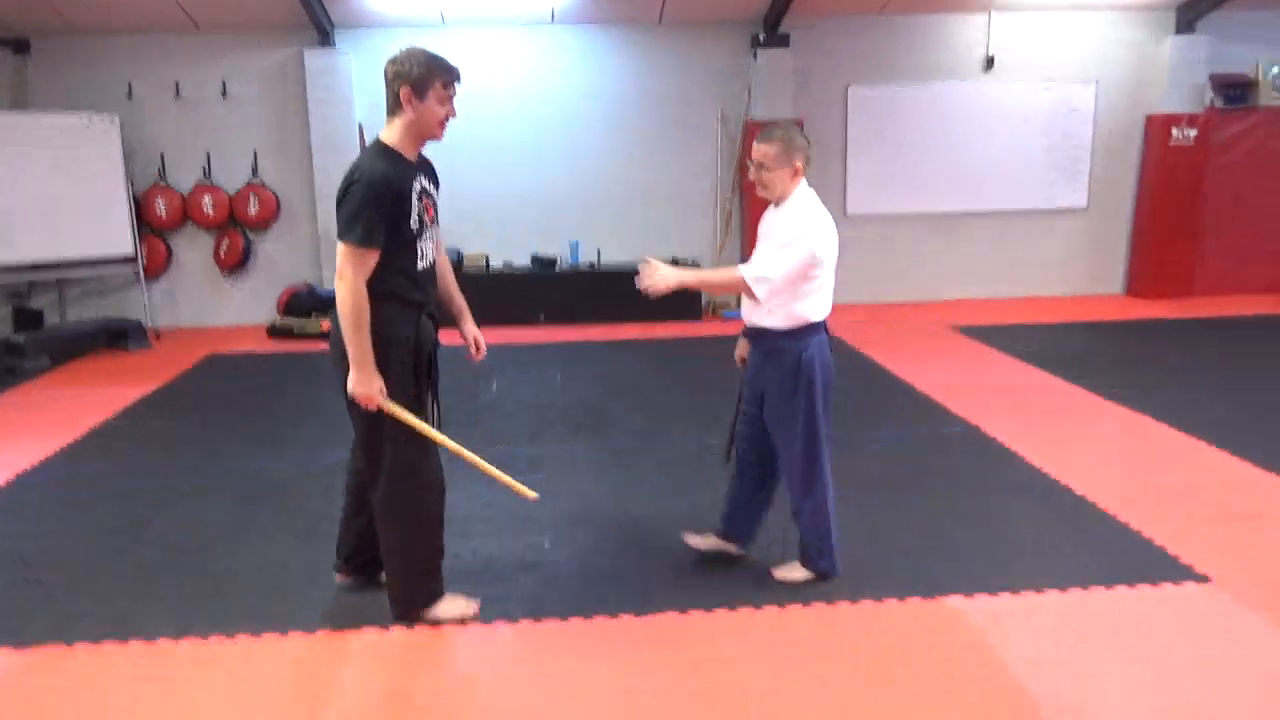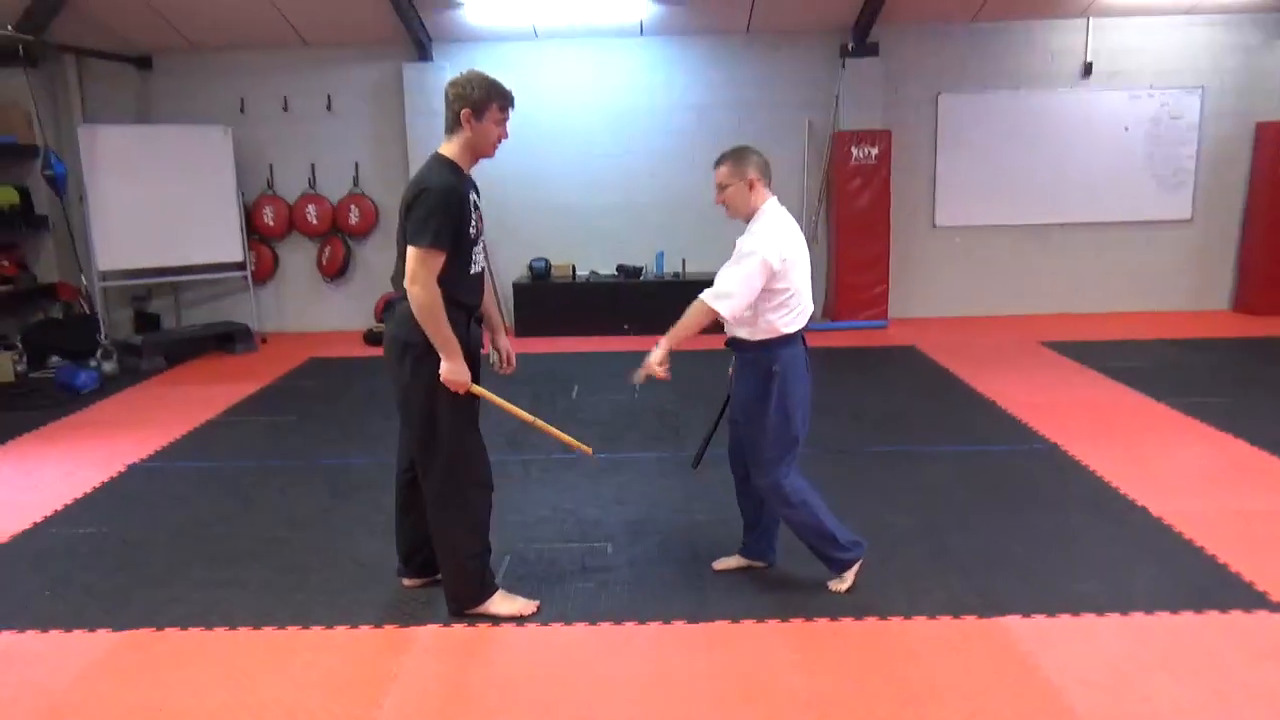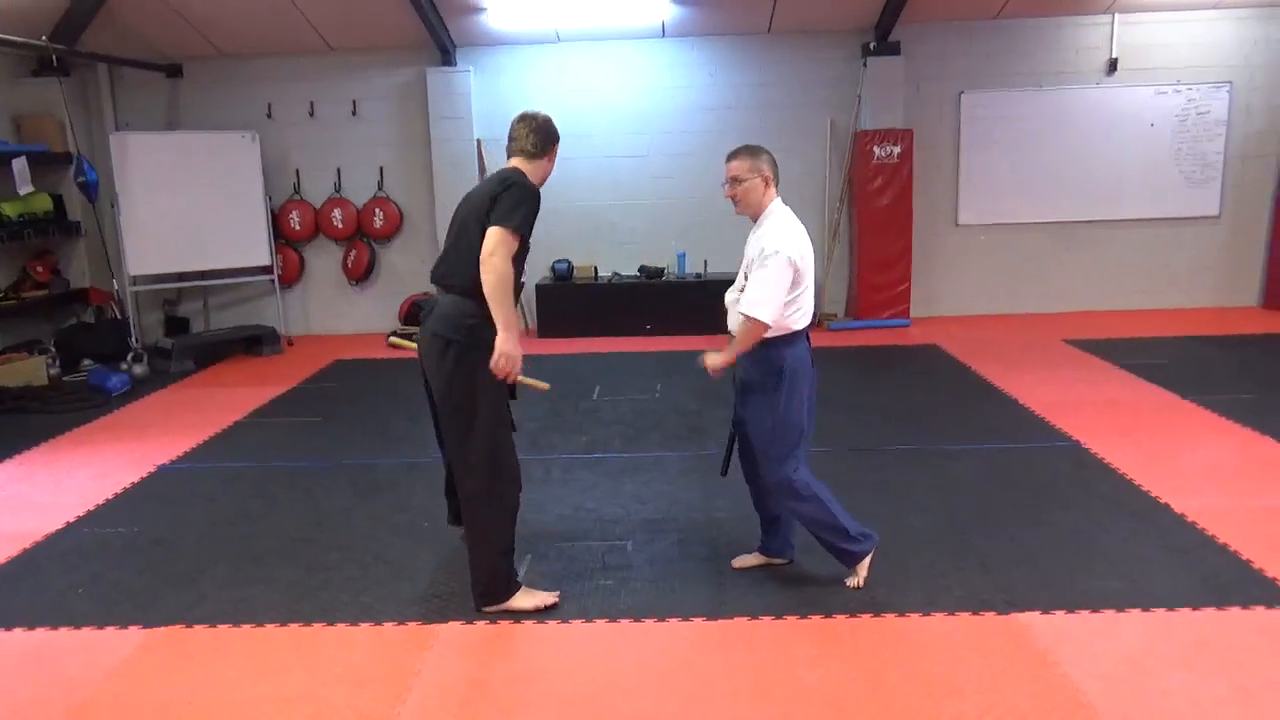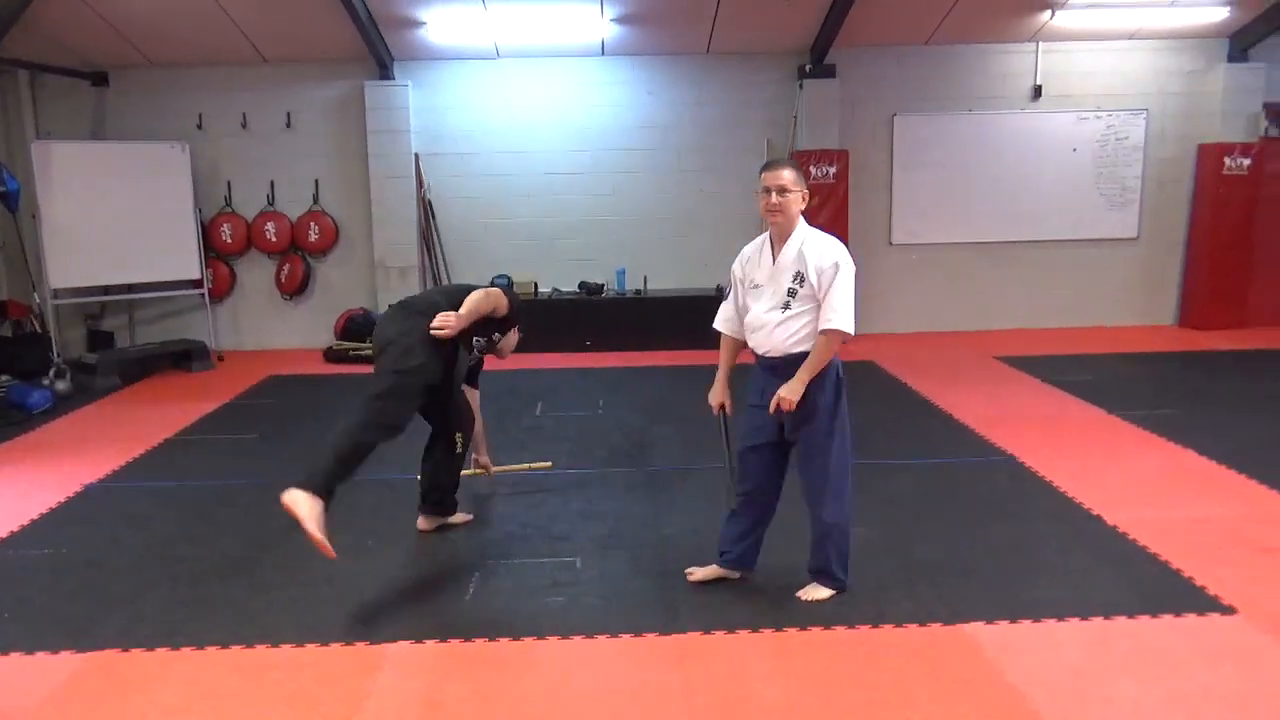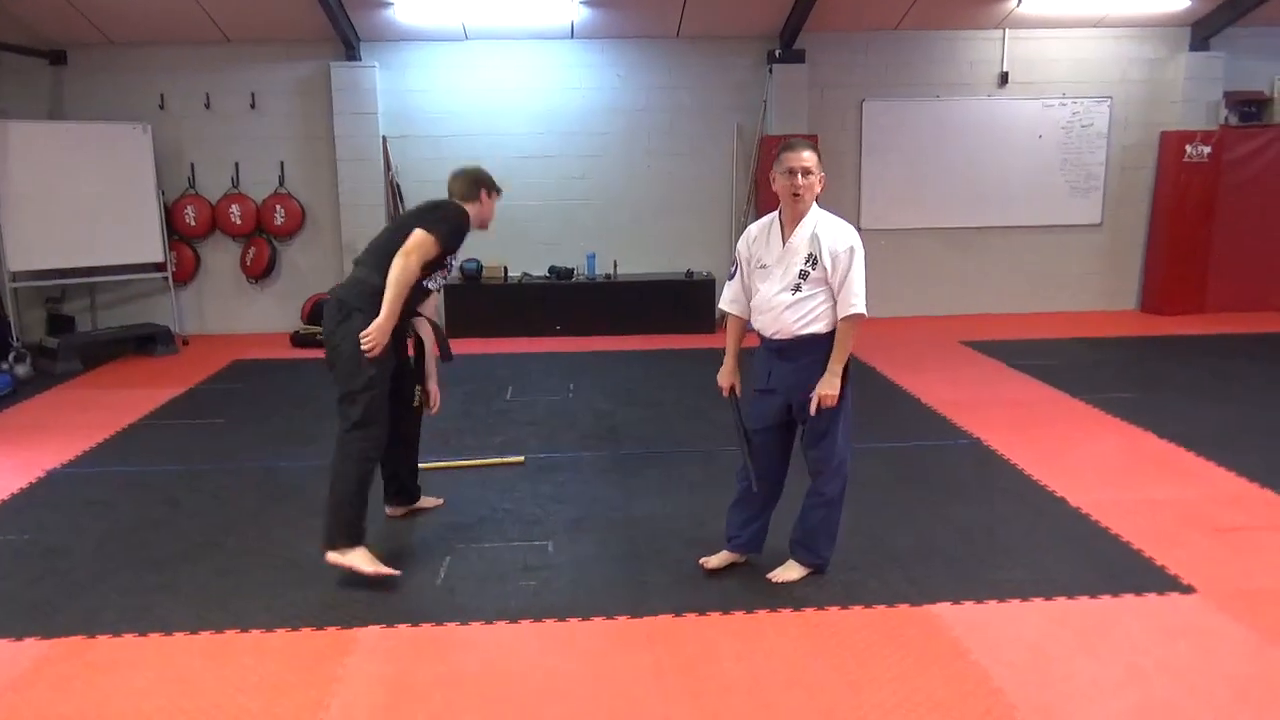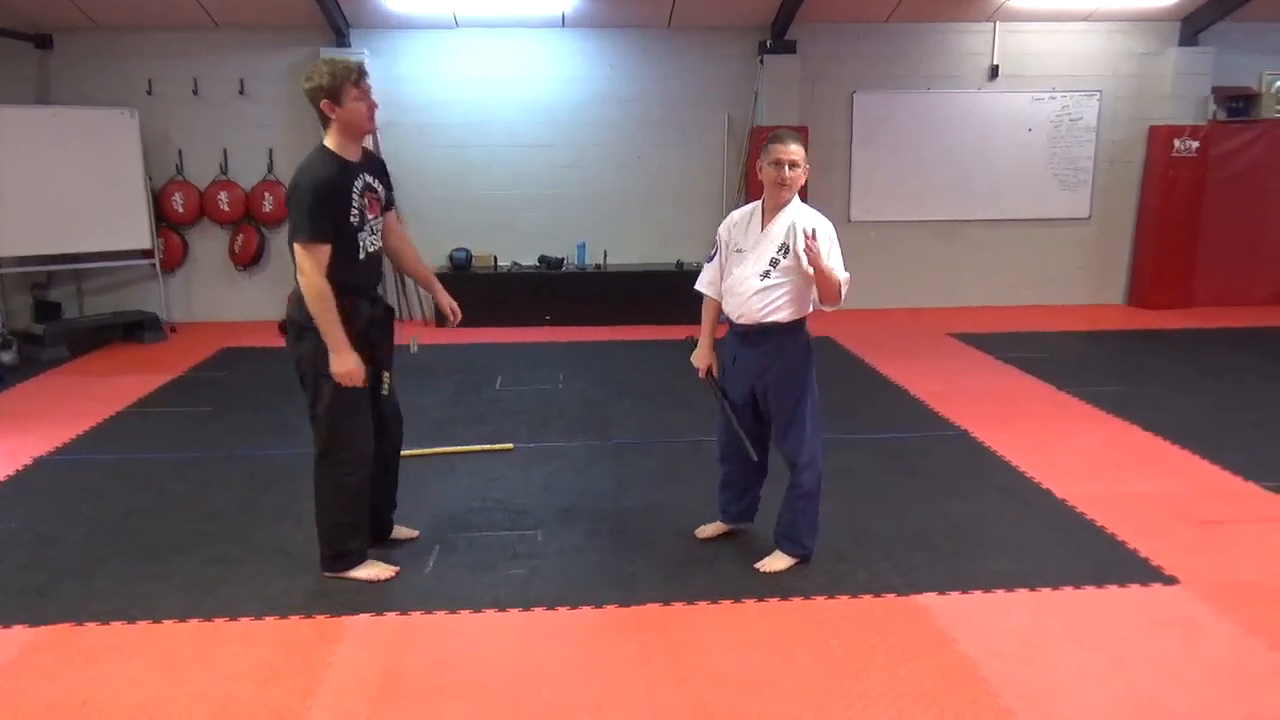
dt=0.7s
person 1, frame 1
left shoulder: (421, 169)
right shoulder: (373, 178)
right elbow: (350, 279)
left wrist: (463, 318)
right wrist: (361, 368)
left hip: (409, 333)
right hip: (381, 341)
left knee: (379, 455)
right knee: (409, 468)
left ankle: (357, 560)
right ankle: (417, 593)
person 1, frame 2
left shoulder: (460, 183)
right shoulder: (440, 188)
right elbow: (418, 280)
left wrist: (496, 331)
right wrist: (450, 356)
left hip: (436, 341)
right hip: (428, 345)
left knee: (424, 458)
right knee: (460, 468)
left ankle: (420, 563)
right ankle: (473, 590)
person 1, frame 3
left shoulder: (489, 188)
right shoulder: (522, 191)
right elbow: (494, 259)
right wrist: (508, 333)
left hip: (447, 332)
right hip: (466, 338)
left knee: (469, 446)
right knee: (490, 462)
left ankle: (469, 516)
right ankle: (497, 589)
person 1, frame 4
left shoulder: (475, 349)
right shoulder: (508, 306)
left elbow: (470, 402)
right elbow: (487, 297)
left wrist: (481, 453)
right wrist: (462, 319)
right hip: (415, 333)
left knee: (456, 422)
right knee: (384, 411)
left ankle: (435, 508)
right ankle: (309, 494)
person 1, frame 5
left shoulder: (445, 223)
right shoulder: (454, 215)
left elbow: (421, 313)
right elbow: (408, 255)
right wrist: (386, 320)
left hip: (367, 314)
right hip: (363, 315)
left knee: (402, 409)
right knee: (364, 420)
left ankle: (401, 495)
right ankle: (344, 542)
person 1, frame 6
left shoulder: (371, 165)
right shoulder: (316, 180)
left elbow: (392, 235)
right elbow: (309, 273)
left wrist: (435, 288)
right wrist: (337, 349)
left hip: (367, 315)
right hip: (329, 325)
left knee: (384, 427)
right knee: (344, 441)
left ankle: (376, 524)
right ankle: (342, 556)
person 2, frame 1
left shoulder: (806, 223)
right shoulder: (778, 212)
left elbow: (753, 280)
left wrist: (681, 277)
right wrist: (750, 336)
left hip: (797, 354)
right hip: (772, 348)
left knee: (802, 459)
right knee: (752, 446)
left ankle: (818, 557)
right ankle: (734, 534)
person 2, frame 2
left shoulder: (765, 239)
right shoulder: (773, 226)
left elbow: (715, 302)
left wrist: (663, 347)
right wrist: (742, 354)
left hip: (773, 364)
right hip: (762, 357)
left knee: (775, 471)
right knee: (746, 459)
left ankle: (844, 555)
right ankle: (758, 548)
person 2, frame 3
left shoulder: (779, 238)
right shoulder: (767, 229)
left elbow: (760, 316)
left wrist: (725, 357)
right wrist: (736, 359)
left hip: (776, 362)
right hip: (760, 361)
left knee: (783, 469)
right knee: (757, 460)
left ankle: (856, 546)
right ankle: (775, 546)
person 2, frame 4
left shoulder: (827, 252)
right shoulder: (749, 256)
left elbow: (836, 329)
right elbow: (733, 325)
left wrist: (799, 382)
right wrist: (721, 381)
left hip: (813, 378)
right hip: (765, 376)
left knee: (824, 483)
right knee: (753, 475)
left ankle: (829, 574)
right ankle: (732, 560)
person 2, frame 5
left shoulder: (838, 236)
right shoulder: (755, 236)
left elbow: (851, 311)
right elbow: (738, 304)
left wrist: (834, 374)
right wrist: (730, 363)
left hip: (817, 360)
right hip: (770, 359)
left knee: (826, 463)
right knee: (758, 456)
left ankle: (809, 554)
right ankle: (740, 544)
person 2, frame 6
left shoulder: (812, 226)
right shoulder: (735, 223)
left elbow: (834, 297)
right elbow: (713, 284)
left wrist: (817, 265)
right wrist: (705, 344)
left hip: (784, 347)
right hip: (737, 344)
left knee: (799, 448)
right knee: (735, 440)
left ankle: (795, 543)
right ankle: (734, 515)
